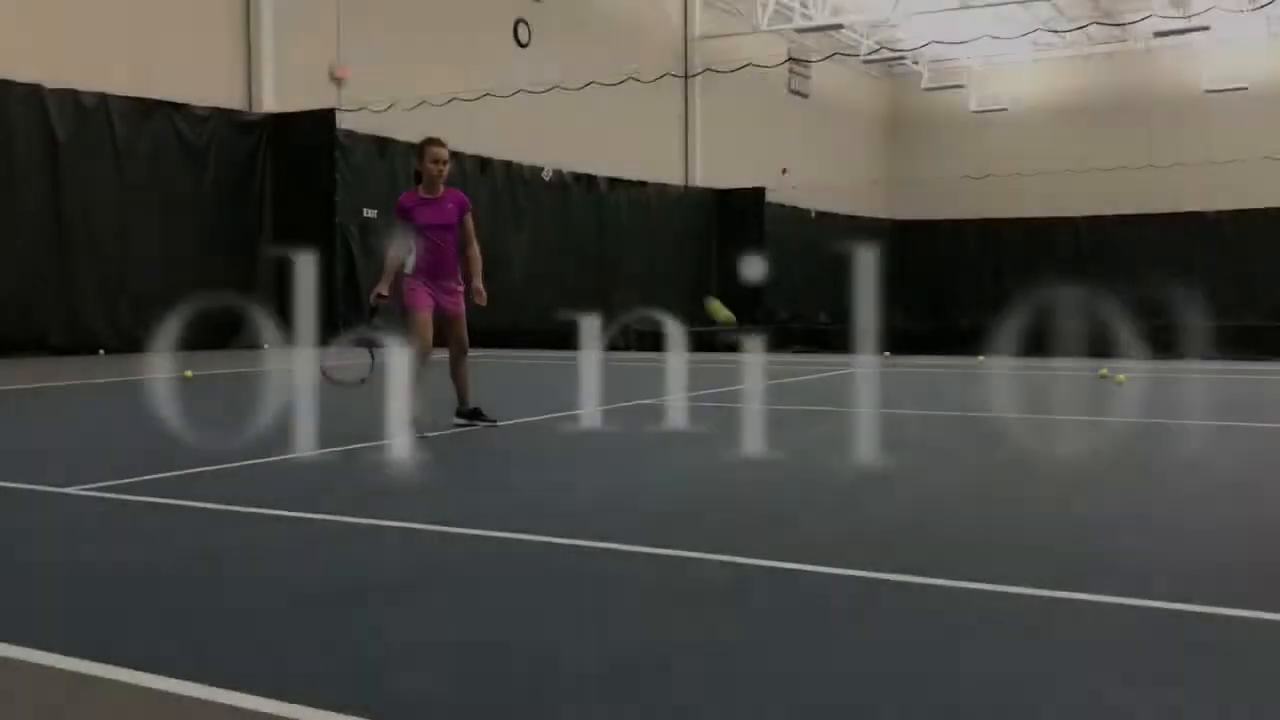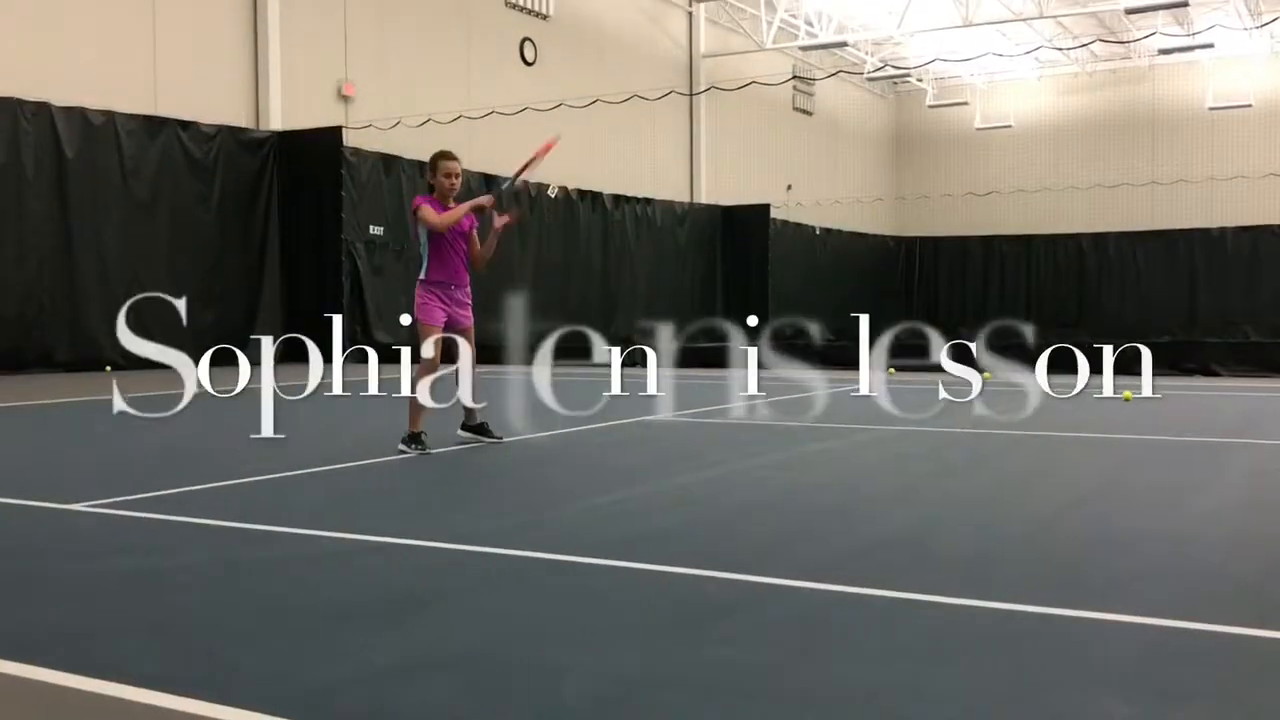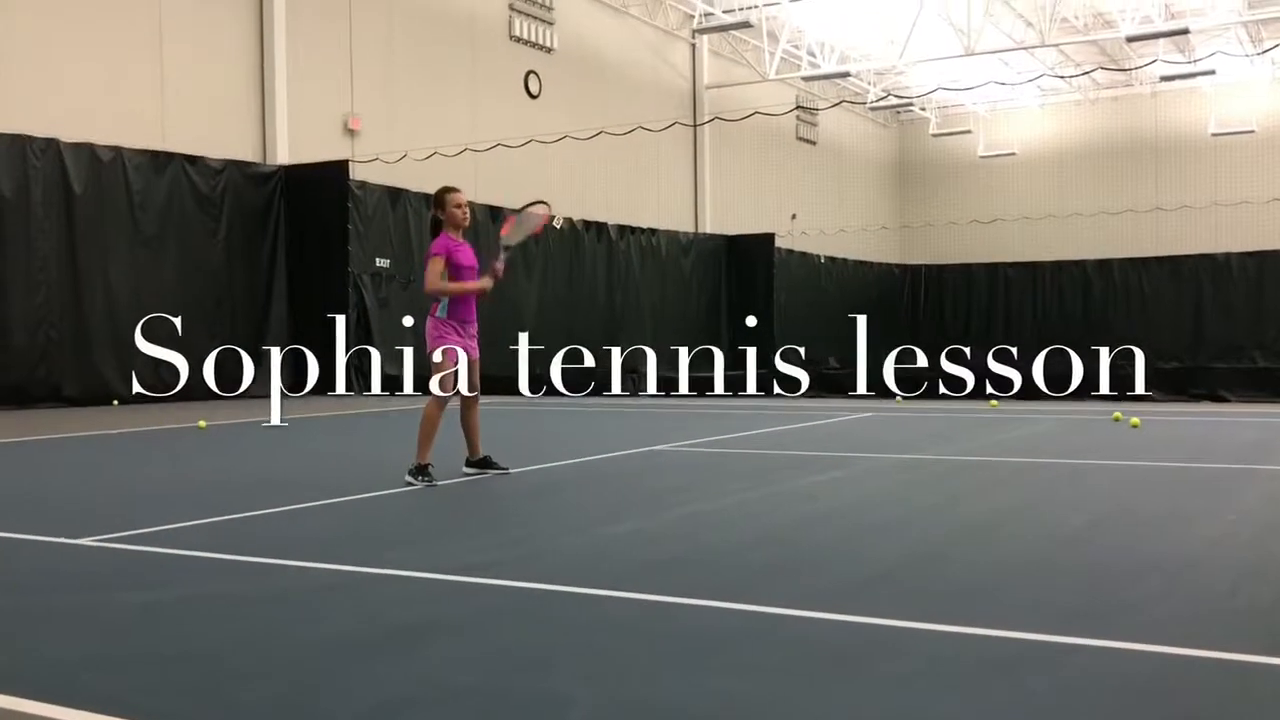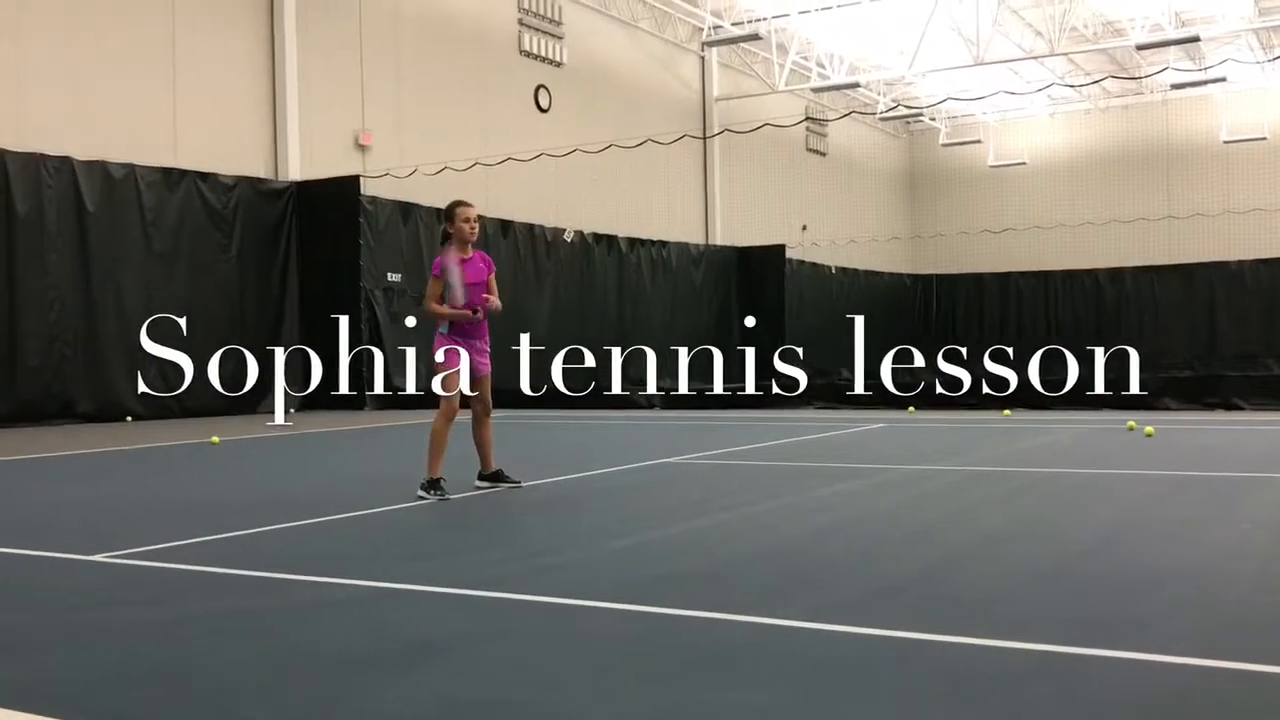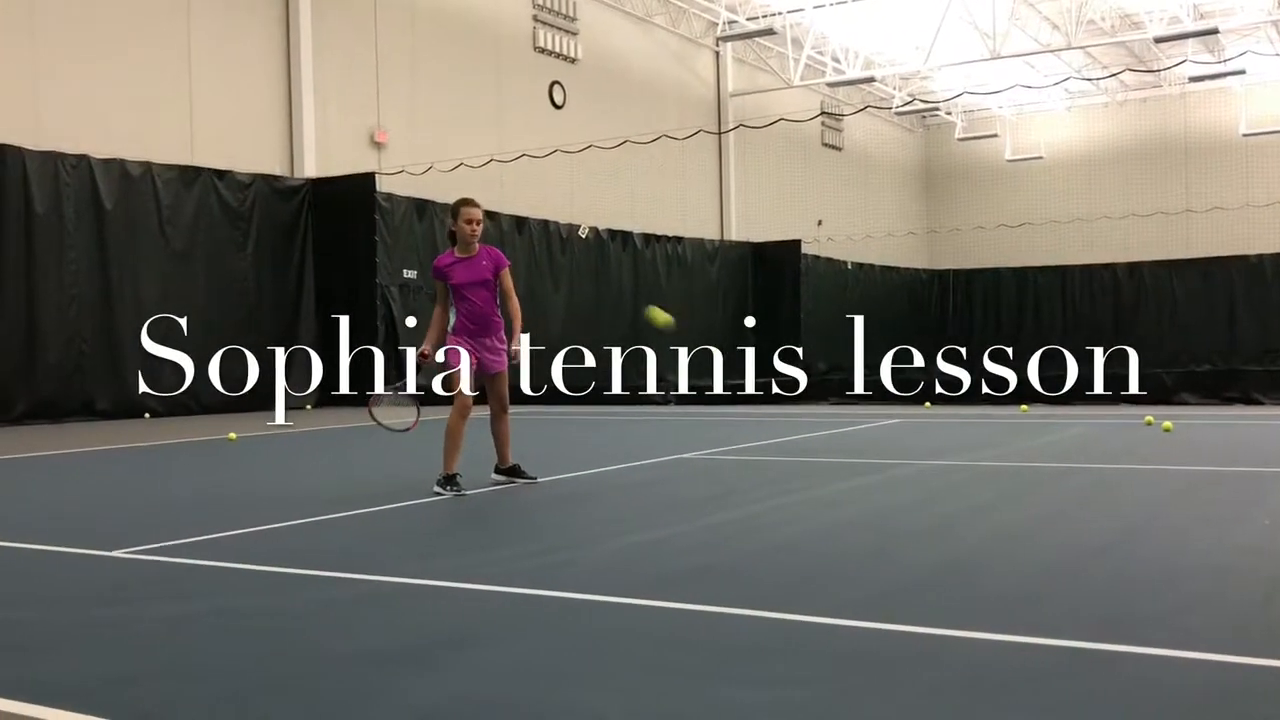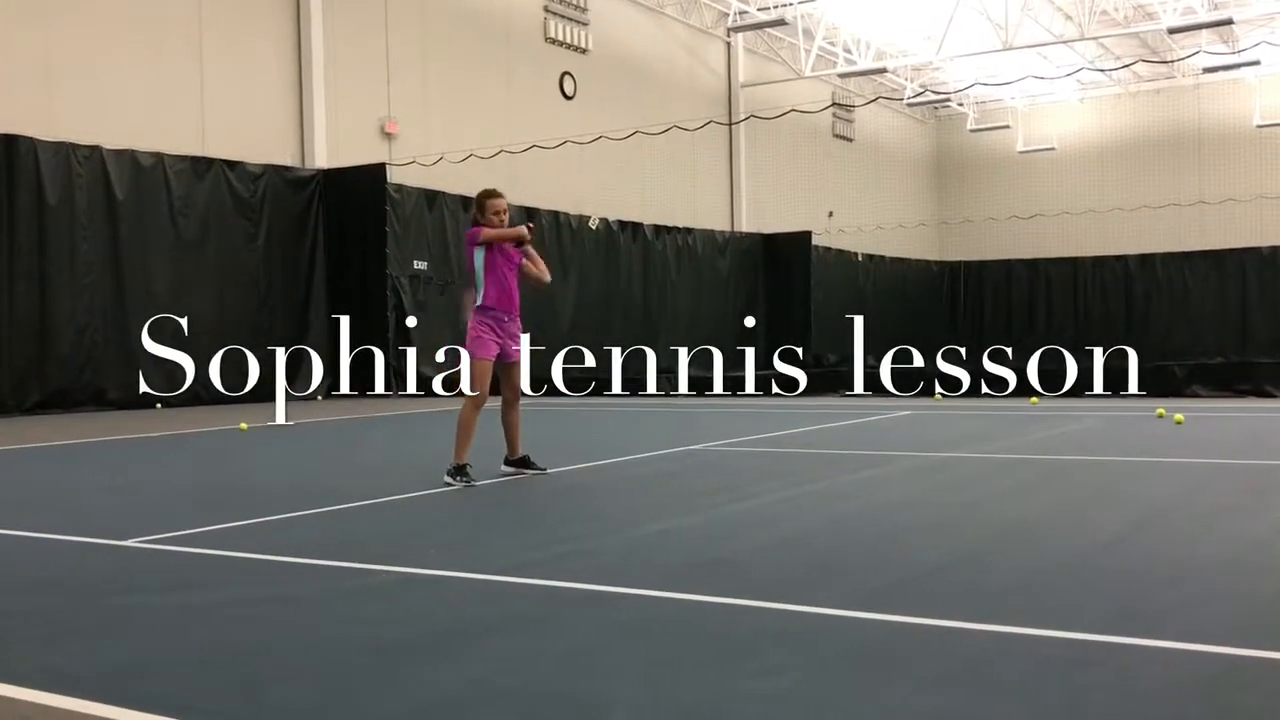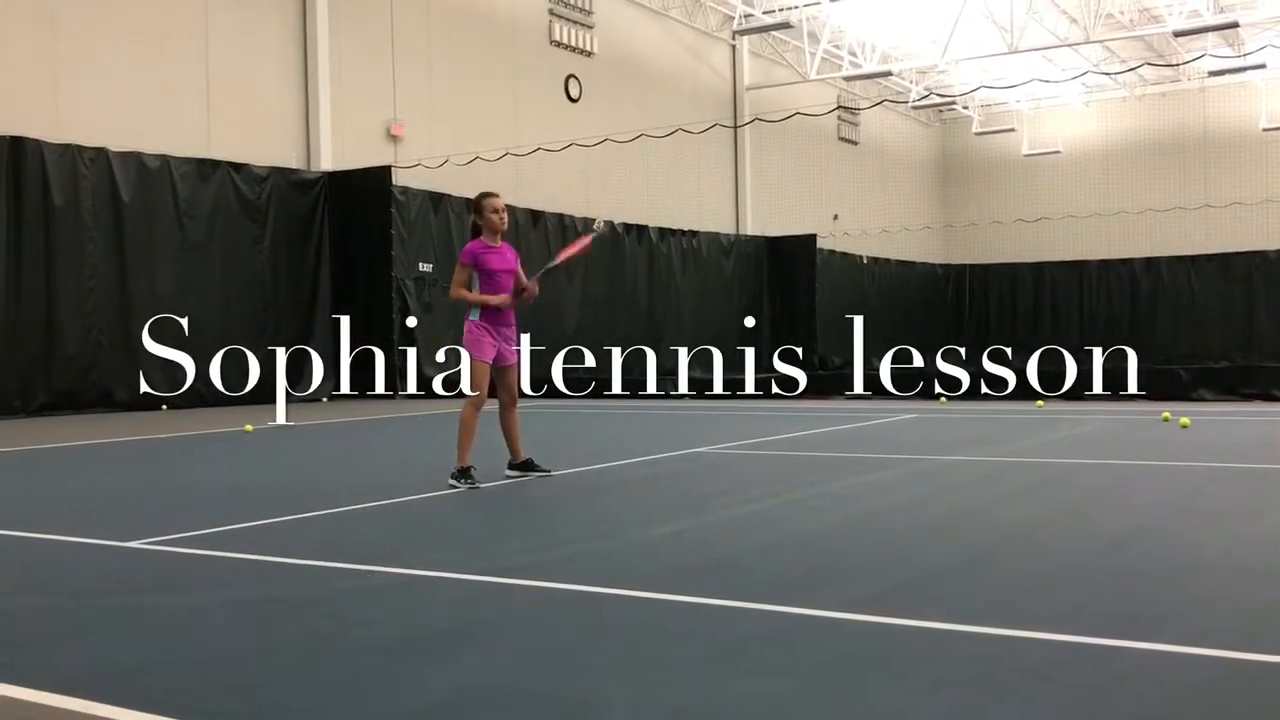
dt=0.7s
person 1, frame 1
left shoulder: (458, 200)
right shoulder: (407, 202)
left elbow: (471, 243)
right elbow: (398, 246)
left wrist: (477, 280)
right wrist: (385, 283)
left hip: (451, 283)
right hip: (420, 282)
left knee: (460, 347)
right knee: (423, 346)
left ankle: (465, 408)
person 1, frame 2
left shoulder: (467, 216)
right shoulder: (422, 203)
left elbow: (480, 261)
right elbow: (439, 224)
left wrist: (495, 231)
right wrist: (472, 204)
left hip: (461, 293)
right hip: (432, 292)
right knee: (430, 362)
left ankle: (471, 422)
right ankle: (412, 434)
person 1, frame 3
left shoulder: (466, 247)
right shoulder: (441, 244)
right elbow: (432, 286)
left wrist: (490, 279)
right wrist: (474, 284)
left hip: (467, 327)
right hip: (444, 326)
left knee: (471, 394)
right knee: (442, 394)
left ankle: (475, 458)
right ankle: (419, 465)
person 1, frame 4
left shoulder: (484, 261)
right shoulder: (443, 263)
left elbow: (497, 303)
right elbow: (431, 305)
left wrist: (491, 304)
right wrist: (457, 314)
left hip: (479, 342)
right hip: (451, 342)
left knee: (483, 408)
right knee: (449, 408)
left ankle: (488, 472)
right ankle: (431, 480)
person 1, frame 5
left shoulder: (495, 257)
right shoulder: (443, 264)
left elbow: (511, 299)
right elbow: (441, 306)
left wrist: (516, 337)
right wrist: (429, 342)
left hip: (493, 339)
right hip: (461, 341)
left knee: (501, 405)
right knee: (463, 405)
left ankle: (505, 466)
right ankle: (447, 475)
person 1, frame 6
left shoulder: (514, 251)
right shoulder: (476, 236)
left elbow: (544, 278)
right elbow: (521, 231)
left wrist: (526, 246)
right wrist: (522, 233)
left hip: (511, 325)
right hip: (485, 324)
left knee: (513, 395)
right knee: (478, 396)
left ankle: (514, 457)
right ankle: (457, 465)
person 1, frame 7
left shoulder: (510, 251)
right shoulder: (472, 250)
left elbow: (523, 291)
right elbow: (455, 291)
left wrist: (530, 290)
right wrist: (490, 299)
left hip: (507, 331)
right hip: (481, 329)
left knee: (510, 399)
right knee: (477, 397)
left ankle: (518, 460)
right ankle: (461, 468)
